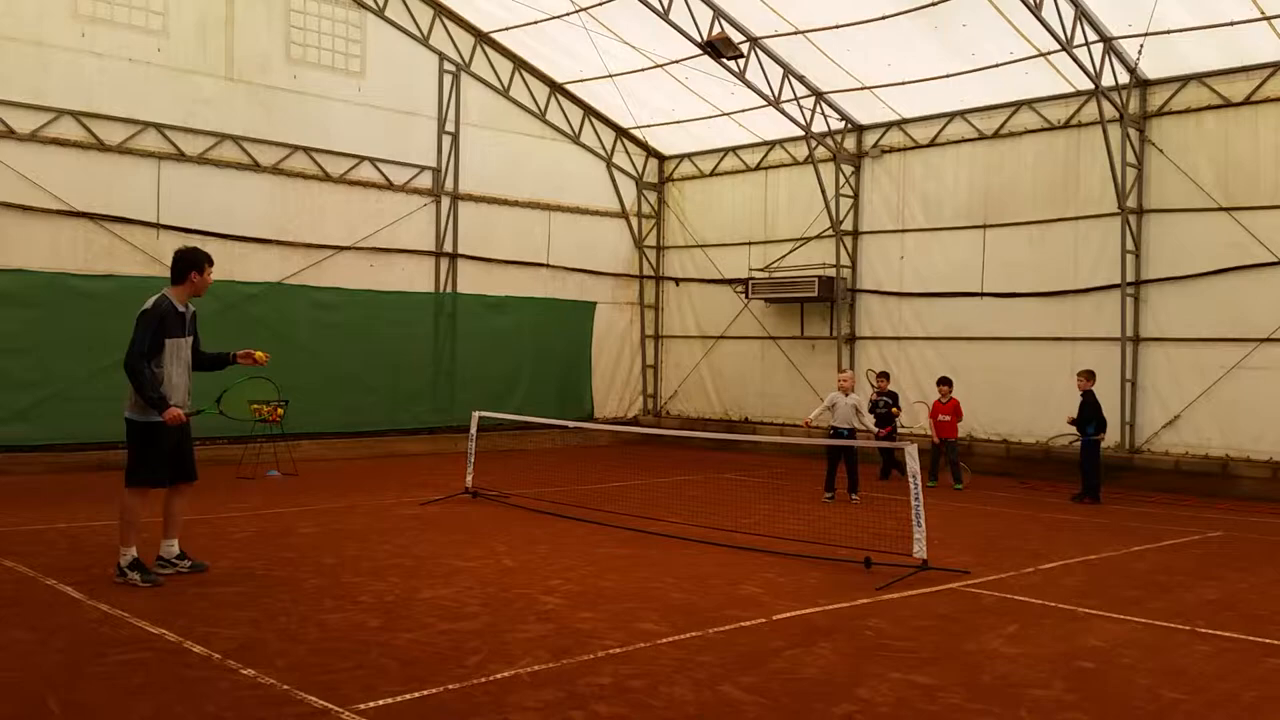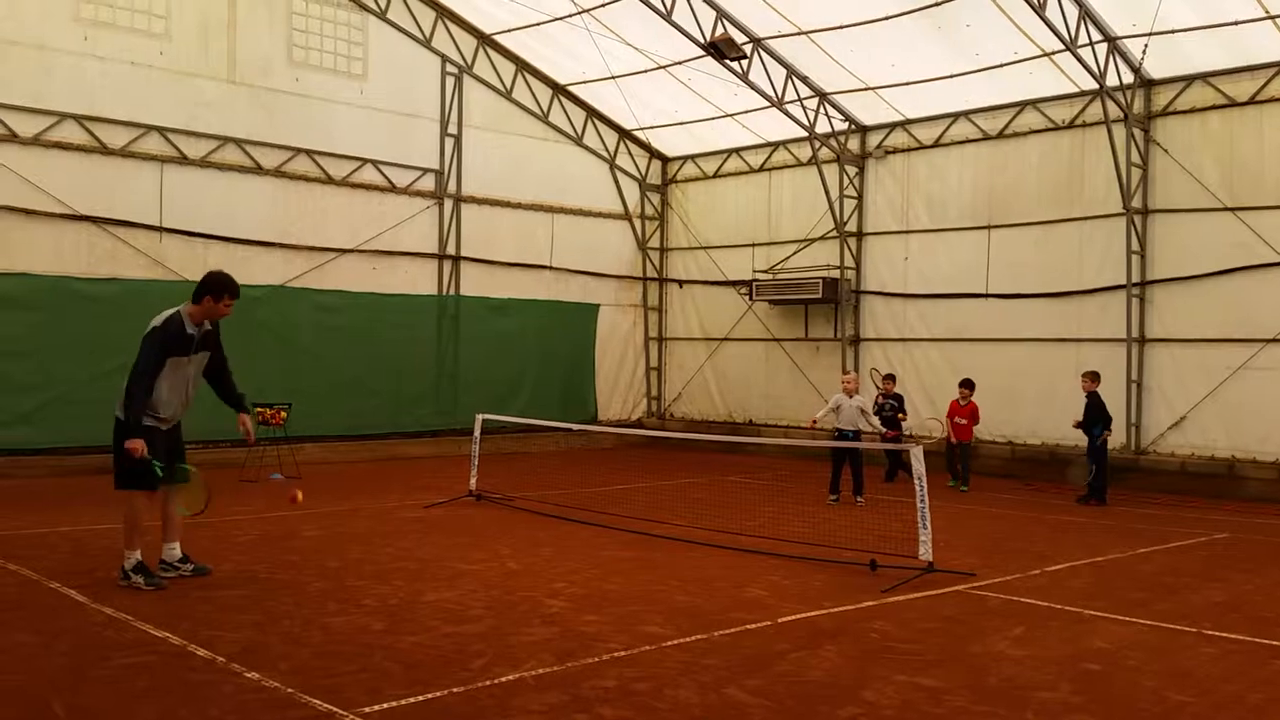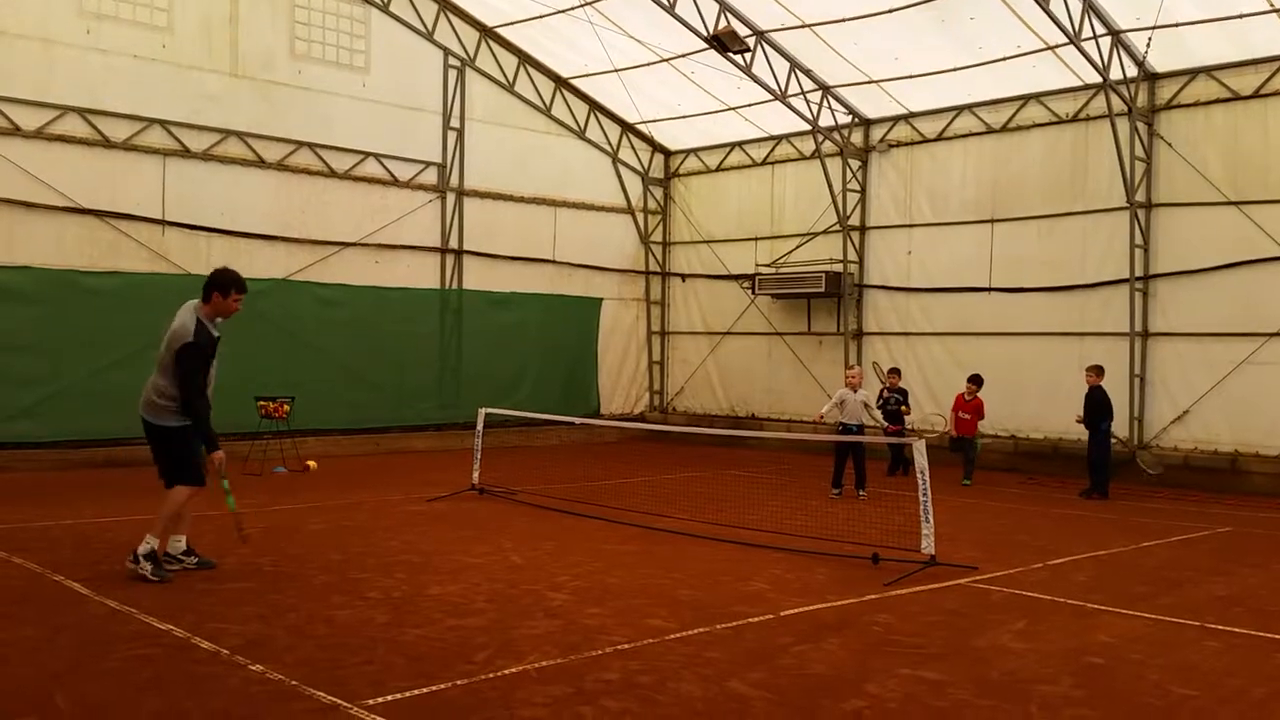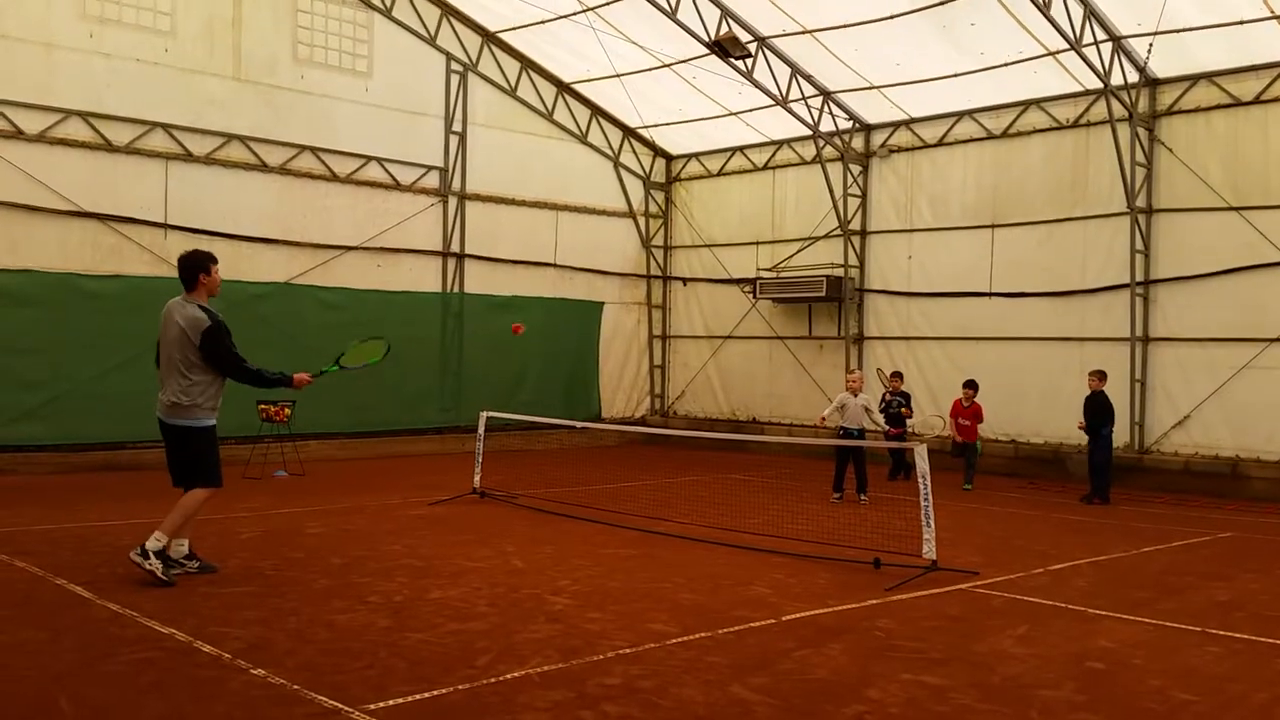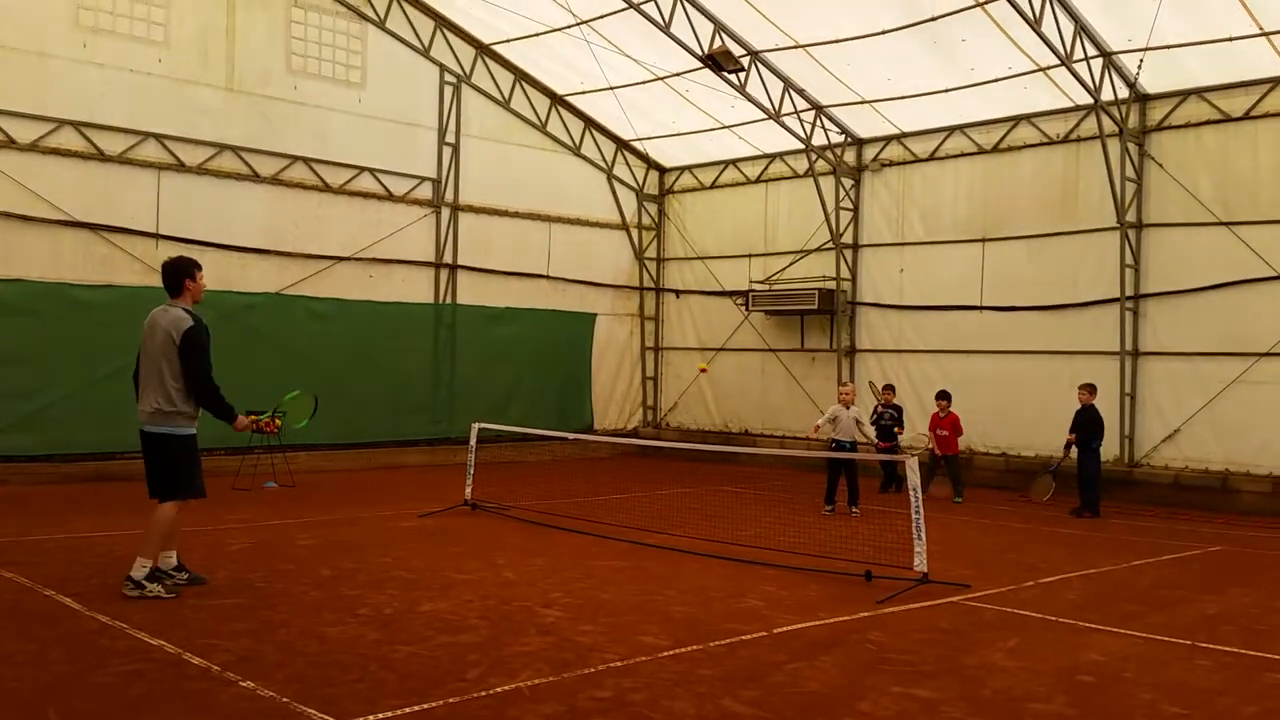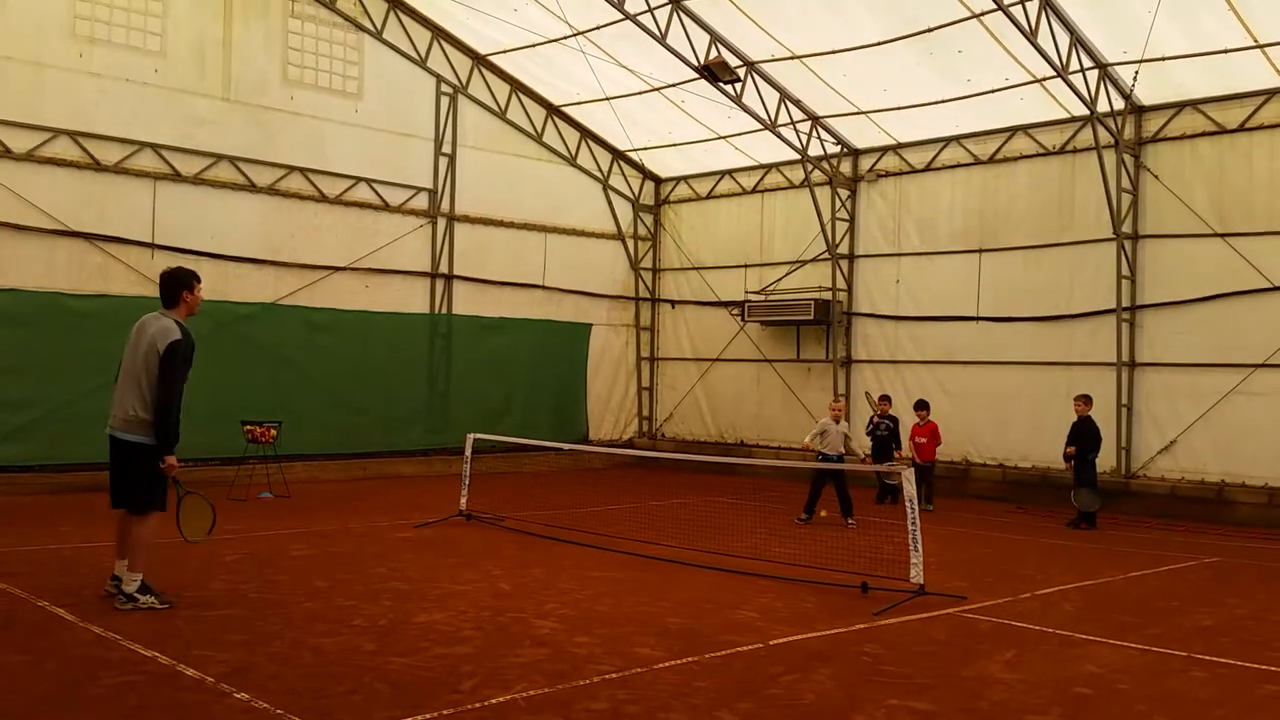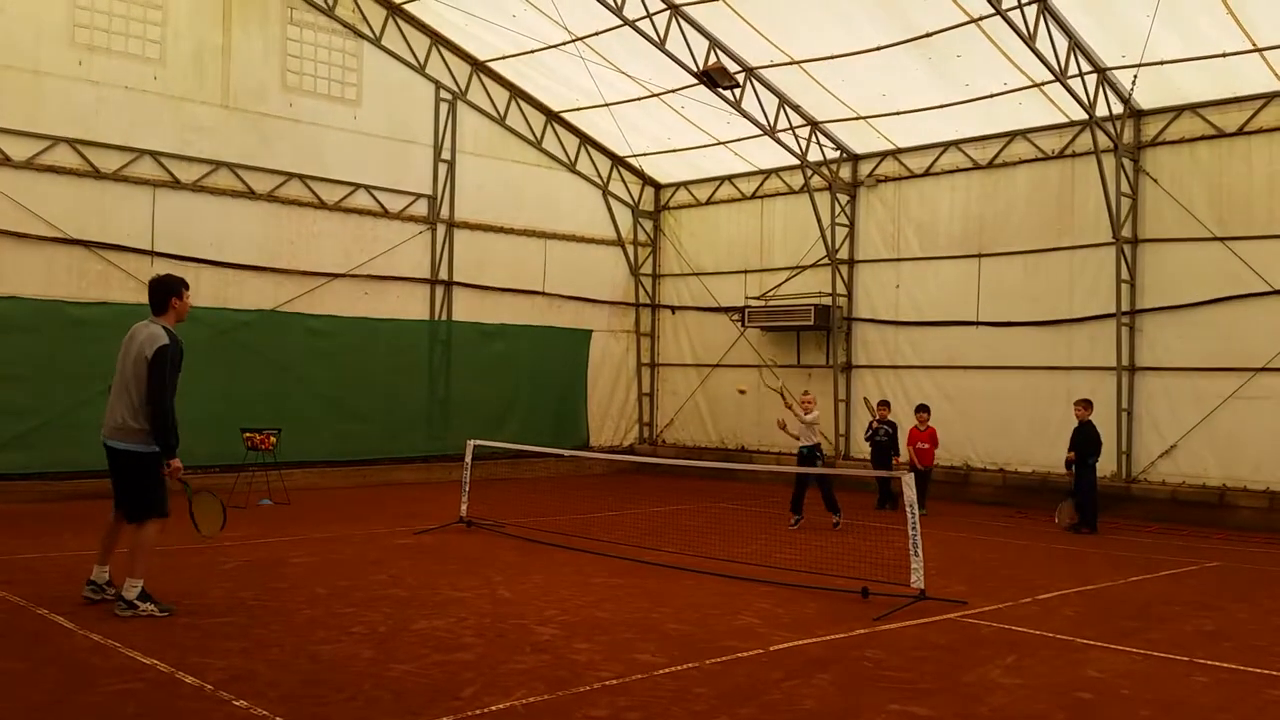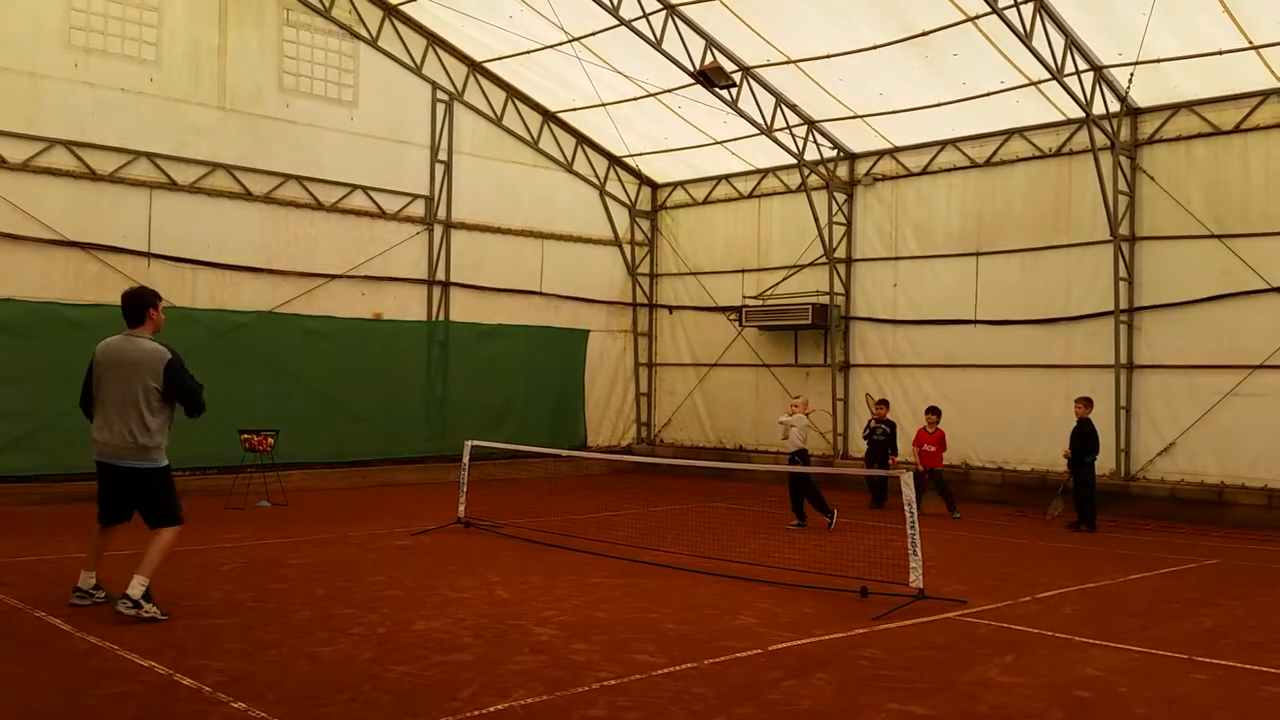
dt=0.4s
person 1, frame 1
left shoulder: (187, 313)
right shoulder: (156, 311)
right elbow: (134, 364)
left wrist: (232, 357)
right wrist: (162, 406)
left hip: (175, 416)
right hip: (149, 417)
left knee: (182, 482)
right knee: (140, 486)
left ankle: (169, 554)
right ankle: (127, 561)
person 1, frame 2
left shoulder: (210, 329)
right shoulder: (164, 329)
left elbow: (218, 373)
right elbow: (138, 380)
left wrist: (241, 410)
right wrist: (135, 432)
left hip: (168, 421)
right hip: (139, 421)
right knee: (142, 488)
left ankle: (172, 557)
right ankle: (131, 565)
person 1, frame 3
left shoulder: (195, 312)
right shoulder: (196, 339)
right elbow: (195, 398)
right wrist: (213, 446)
left hip: (171, 412)
right hip: (168, 416)
left knee: (184, 482)
right knee: (188, 483)
left ankle: (177, 550)
right ankle: (144, 553)
person 1, frame 4
left shoulder: (170, 309)
right shoulder: (208, 324)
right elbow: (240, 370)
right wrist: (288, 380)
left hip: (170, 413)
right hip: (194, 418)
left knee: (192, 486)
right knee: (203, 487)
left ankle: (179, 553)
right ankle: (150, 548)
person 1, frame 5
left shoulder: (153, 318)
right shoulder: (191, 325)
left elbow: (139, 373)
right elbow: (202, 383)
right wrist: (231, 416)
left hip: (151, 423)
right hip: (174, 426)
left knee: (173, 497)
right knee: (173, 499)
left ankle: (169, 565)
right ankle: (139, 576)
person 1, frame 6
left shoulder: (144, 323)
right shoulder: (178, 338)
right elbow: (168, 398)
right wrist: (168, 449)
left hip: (120, 429)
right hip: (145, 436)
left knee: (127, 506)
right knee: (150, 510)
left ankle: (120, 573)
right ankle: (133, 589)
person 1, frame 7
left shoulder: (136, 331)
right shoulder: (166, 344)
right elbow: (162, 405)
right wrist: (172, 454)
left hip: (115, 436)
right hip: (139, 443)
left knee: (123, 511)
right knee: (151, 518)
left ankle: (98, 580)
right ankle: (132, 596)
person 1, frame 8
left shoulder: (102, 350)
right shoulder: (163, 359)
left elbow: (86, 402)
right elbow: (196, 406)
right wrist: (182, 401)
left hip: (106, 455)
right hip: (146, 459)
left knee: (108, 522)
right knee: (168, 526)
left ankle: (85, 586)
right ankle: (136, 595)
